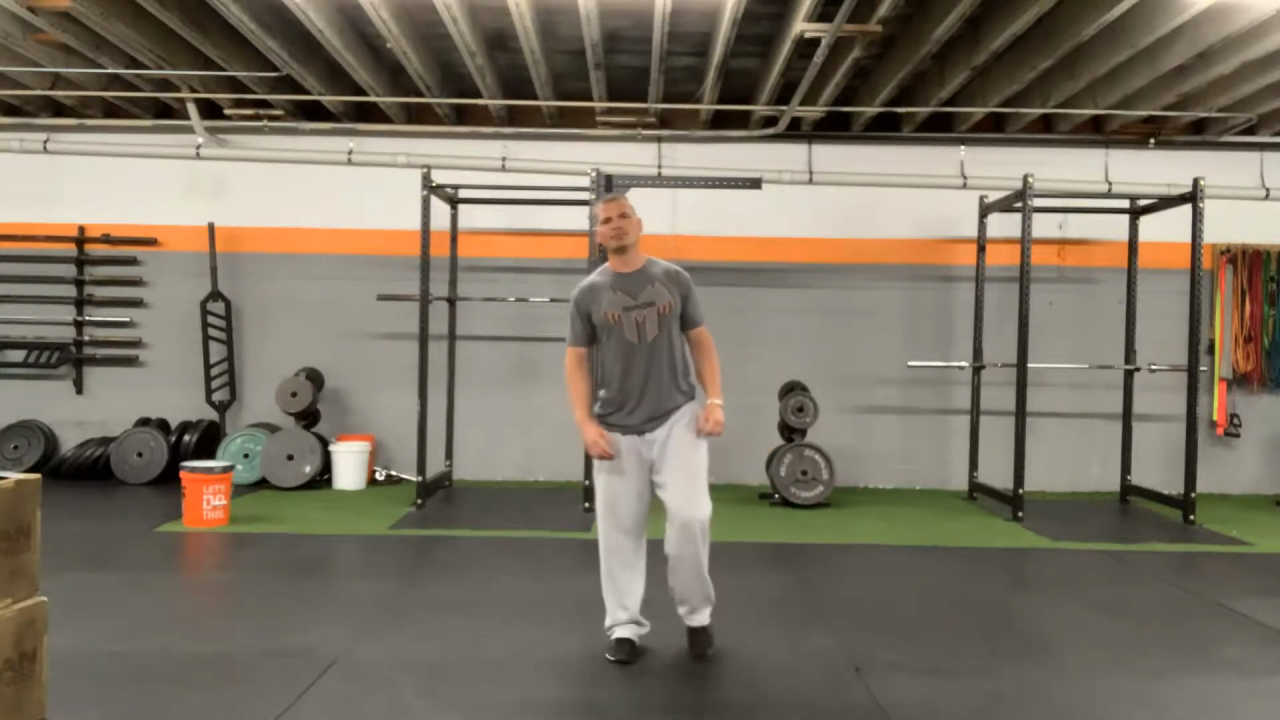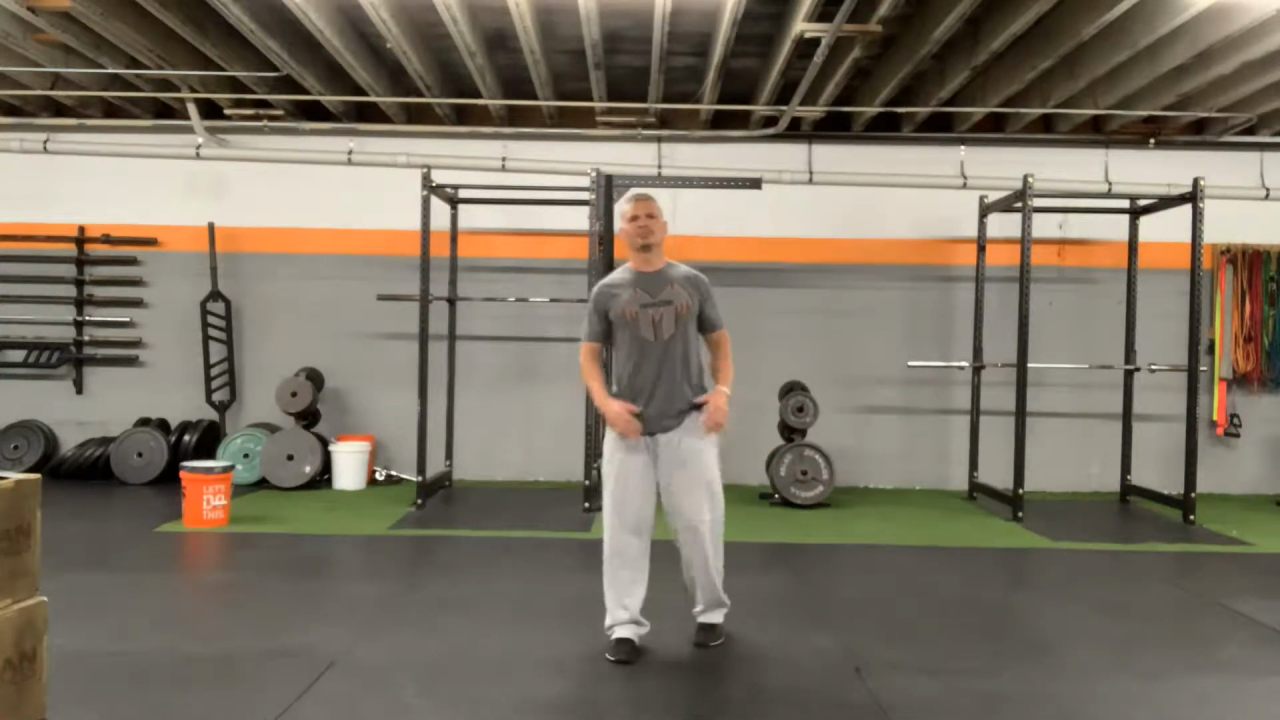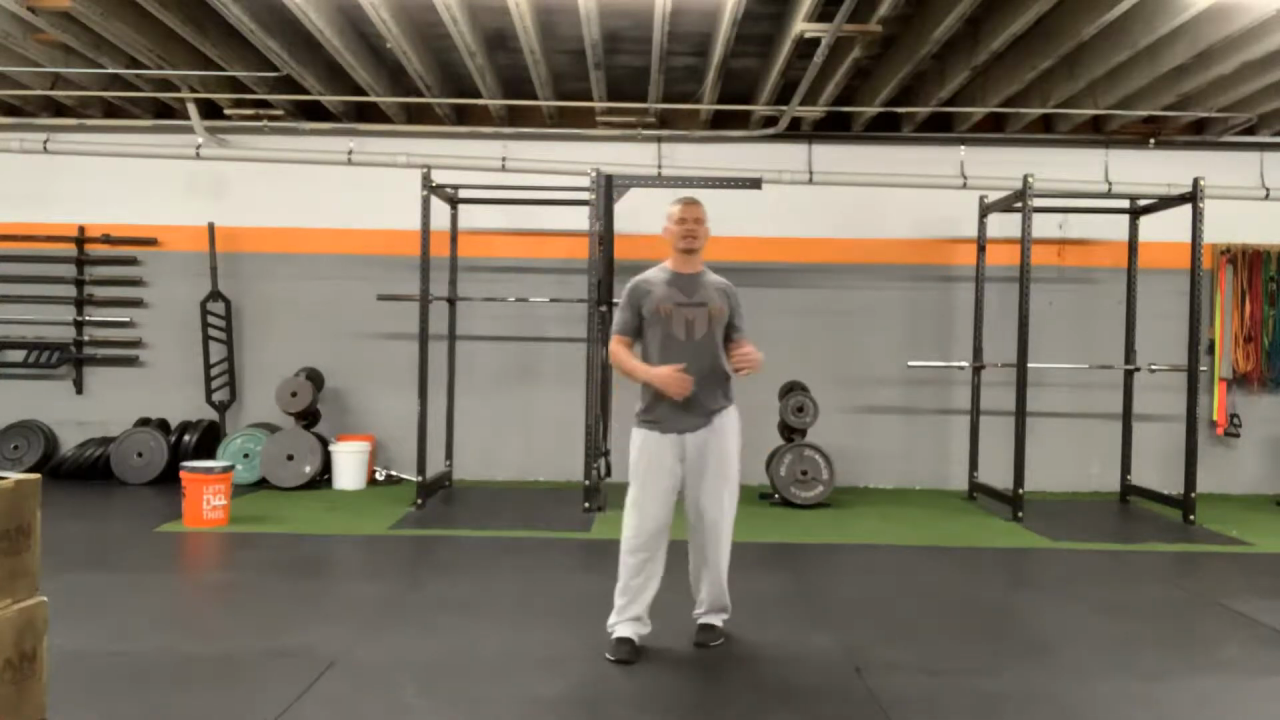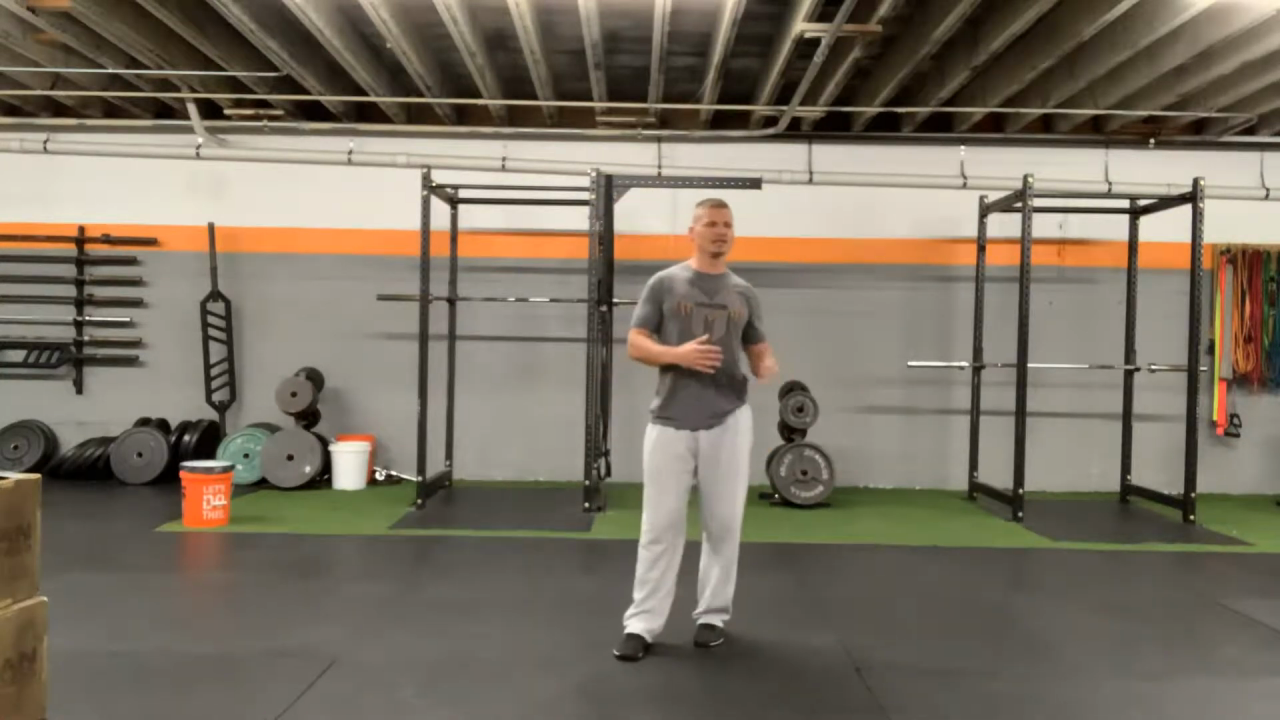
dt=0.3s
person 1, frame 1
left shoulder: (674, 279)
right shoulder: (588, 293)
left elbow: (700, 341)
right elbow: (576, 361)
left wrist: (714, 399)
right wrist: (585, 423)
left hip: (678, 417)
right hip: (617, 428)
left knee: (690, 514)
right knee: (620, 529)
left ankle: (696, 612)
right ankle: (624, 625)
person 1, frame 2
left shoulder: (693, 283)
right shoulder: (607, 290)
left elbow: (719, 342)
right elbow: (589, 354)
left wrist: (722, 390)
right wrist: (605, 401)
left hip: (689, 423)
right hip: (630, 427)
left knee: (699, 525)
right knee: (624, 529)
left ankle: (711, 612)
right ankle: (624, 625)
person 1, frame 3
left shoulder: (724, 291)
right shoulder: (642, 287)
left elbow: (737, 352)
right elbow: (617, 350)
left wrist: (747, 359)
right wrist: (651, 374)
left hip: (715, 423)
right hip: (656, 425)
left knee: (713, 525)
right knee: (644, 528)
left ankle: (711, 614)
right ankle: (627, 625)
person 1, frame 4
left shoulder: (744, 293)
right shoulder: (664, 283)
left elbow: (758, 352)
right elbow: (636, 344)
left wrist: (765, 368)
right wrist: (679, 355)
left hip: (728, 421)
right hip: (670, 422)
left knee: (723, 524)
right knee: (660, 524)
left ankle: (713, 613)
right ankle: (642, 622)
